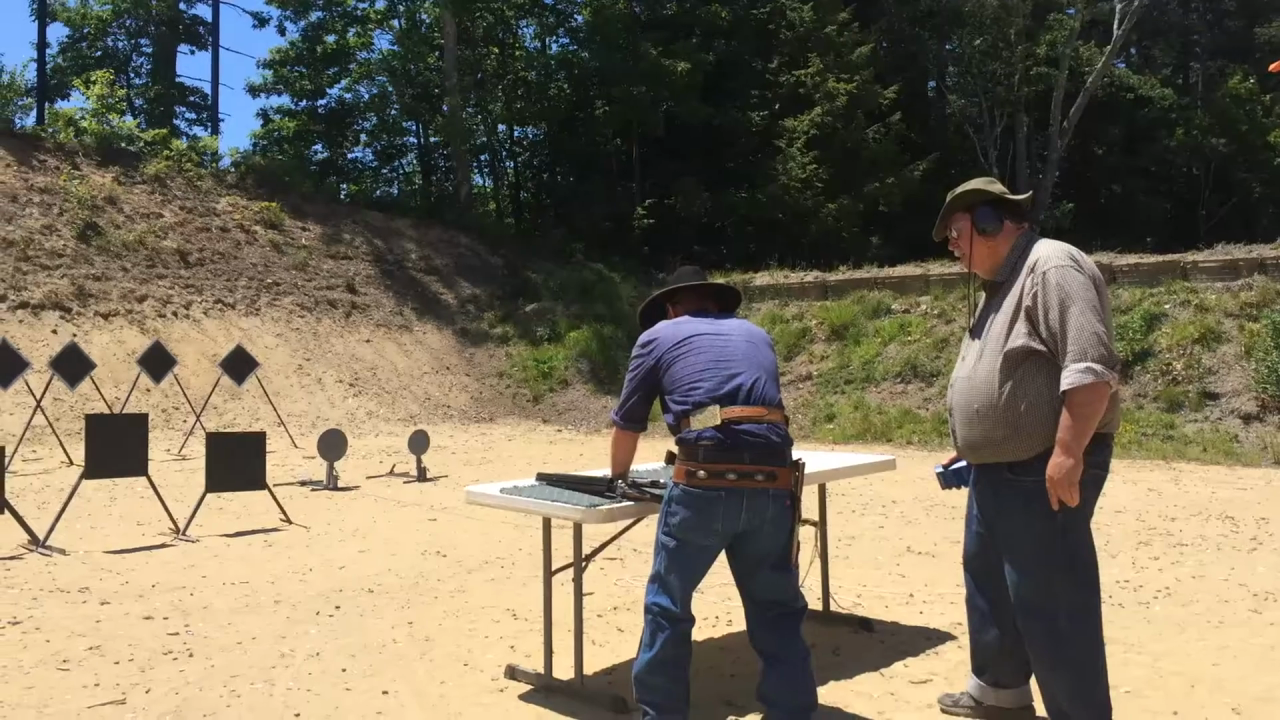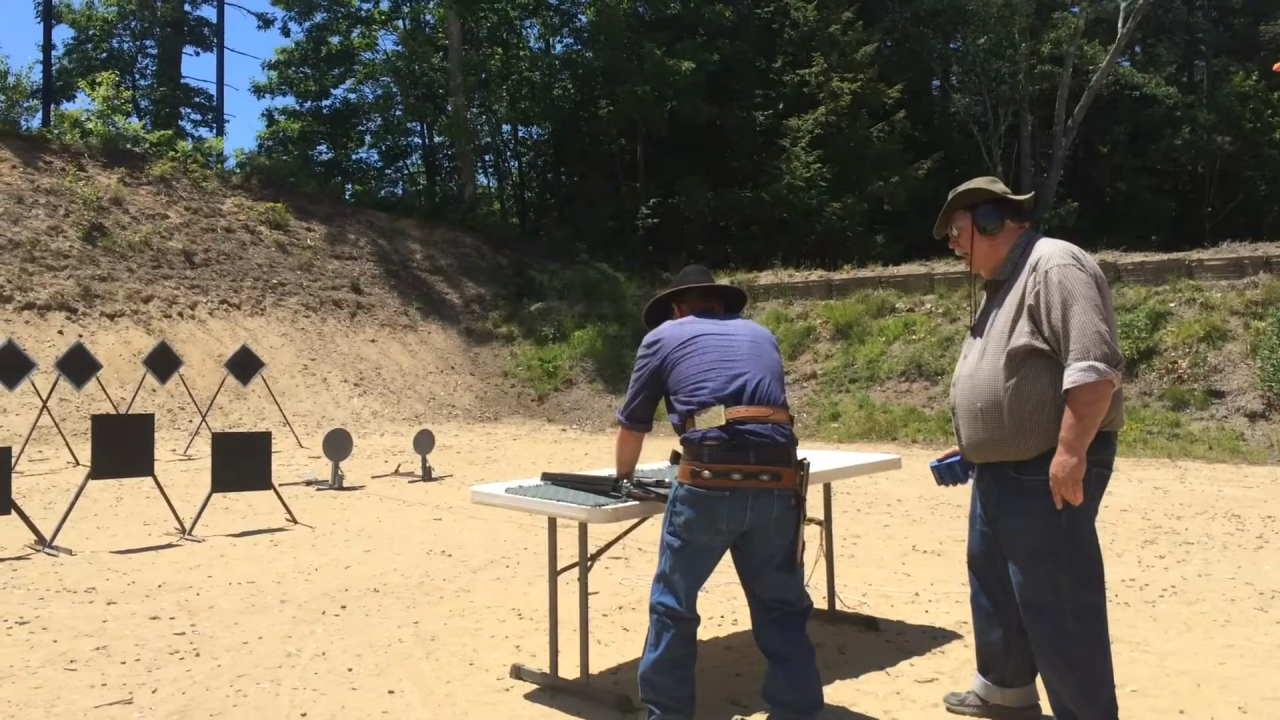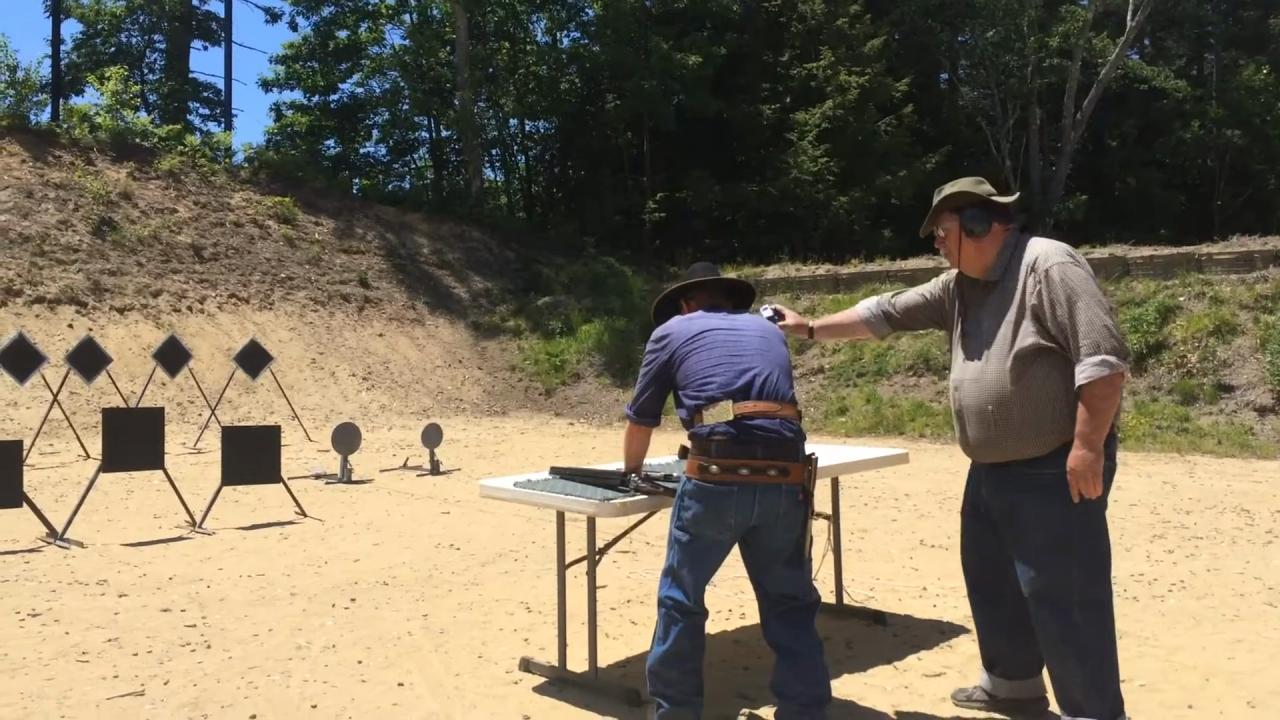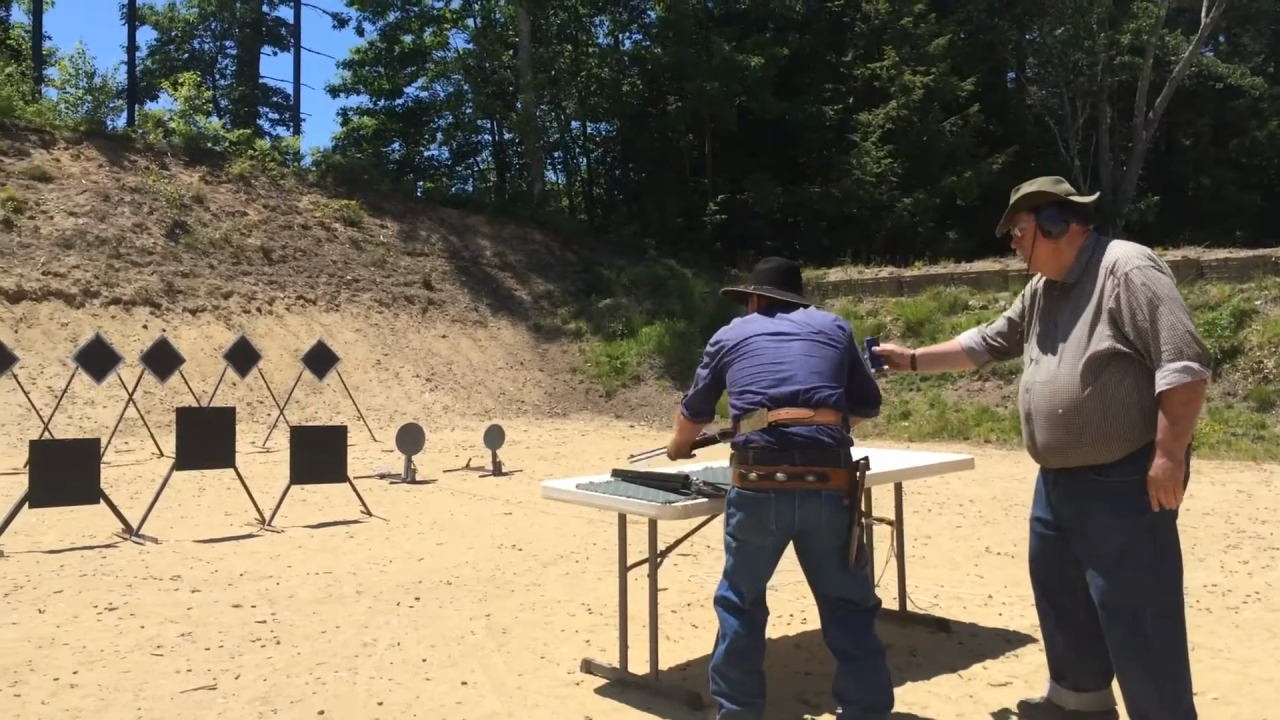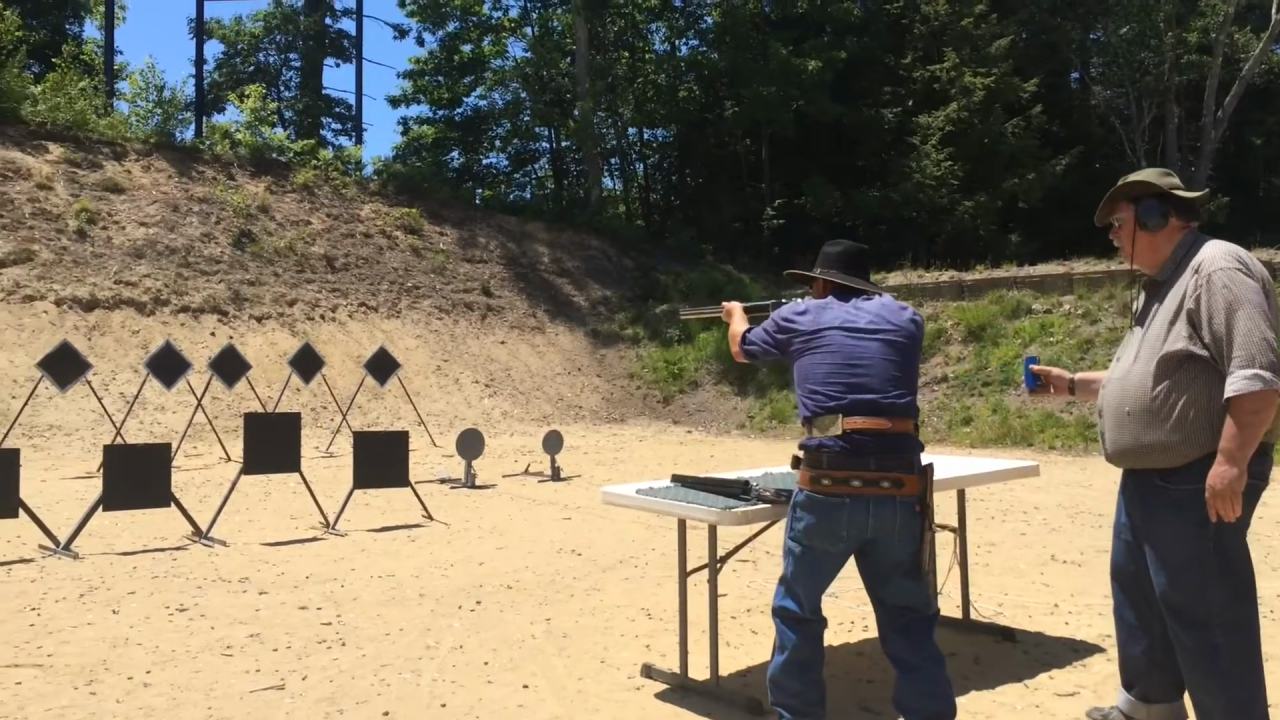
dt=0.7s
person 1, frame 1
left shoulder: (1053, 268)
right shoulder: (1002, 283)
left elbow: (1091, 367)
left wrist: (1067, 455)
right wrist: (974, 448)
left hip: (1045, 470)
right hip: (997, 469)
left knee: (1049, 599)
right knee: (988, 581)
person 1, frame 2
left shoulder: (1056, 267)
right shoulder: (1002, 283)
left elbow: (1094, 366)
left wrist: (1071, 453)
right wrist: (969, 446)
left hip: (1048, 471)
right hip: (999, 469)
left knee: (1055, 597)
right knee: (992, 581)
person 1, frame 3
left shoulder: (1050, 266)
right shoulder: (961, 285)
left elbow: (1104, 359)
right elbow: (887, 312)
left wrist: (1088, 446)
right wrist: (812, 328)
left hip: (1053, 469)
right hip: (994, 469)
left knee: (1062, 592)
right knee: (992, 580)
person 1, frame 4
left shoulder: (1128, 268)
right shoulder: (1043, 289)
left elbow: (1184, 365)
right elbow: (989, 342)
left wrist: (1168, 455)
right wrist: (916, 358)
left hip: (1122, 480)
right hip: (1061, 477)
left knee: (1132, 604)
right knee: (1059, 589)
person 1, frame 5
left shoulder: (1218, 269)
right shoulder: (1159, 285)
left wrist: (1231, 462)
right wrist: (1073, 384)
left hip: (1198, 485)
right hip: (1147, 481)
left knee: (1203, 612)
right knee: (1139, 595)
person 2, frame 1
left shoulder: (658, 337)
right shoulder: (756, 335)
left elbow: (626, 425)
left wrist: (618, 478)
left hip: (704, 484)
right hip: (771, 482)
left knee: (668, 607)
right knee: (777, 610)
person 2, frame 2
left shoulder: (663, 337)
right shoulder: (761, 334)
left elbow: (632, 424)
left wrist: (623, 476)
left hip: (709, 482)
right hip: (776, 481)
left knee: (673, 606)
right knee: (782, 609)
person 2, frame 3
left shoulder: (671, 331)
right shoulder: (768, 329)
left elbow: (640, 418)
left wrist: (631, 470)
left hip: (716, 477)
right hip: (784, 476)
left knee: (681, 600)
right knee: (790, 603)
person 2, frame 4
left shoulder: (730, 336)
right shoulder: (833, 327)
left elbow: (694, 412)
right elbow: (867, 404)
left wrist: (679, 445)
left hip: (759, 483)
right hip: (828, 480)
left knee: (740, 603)
right knee: (849, 606)
person 2, frame 5
left shoulder: (800, 317)
right shoulder: (905, 318)
left elbow: (743, 347)
left wrist: (735, 315)
left hip: (829, 488)
right hip: (900, 489)
left knee: (798, 611)
right knee: (908, 617)
